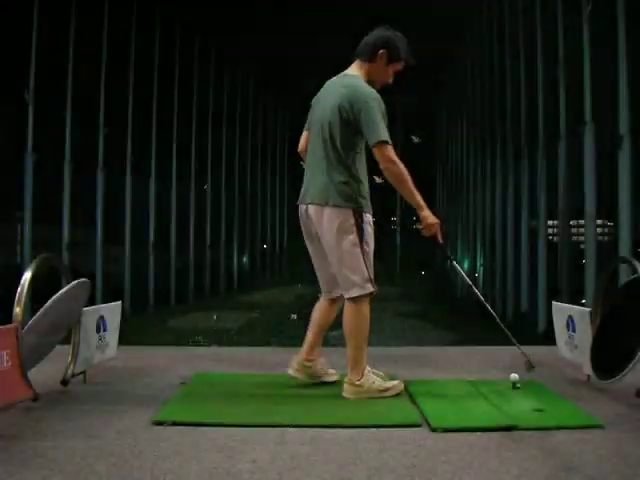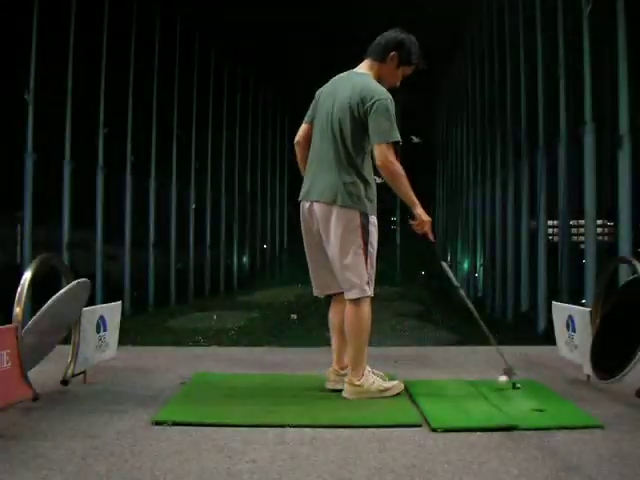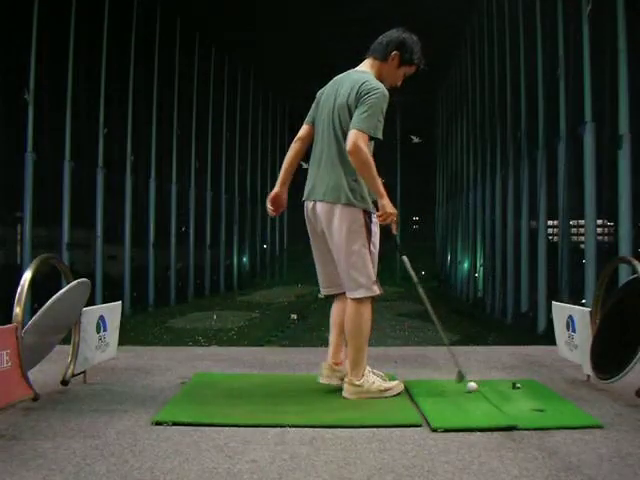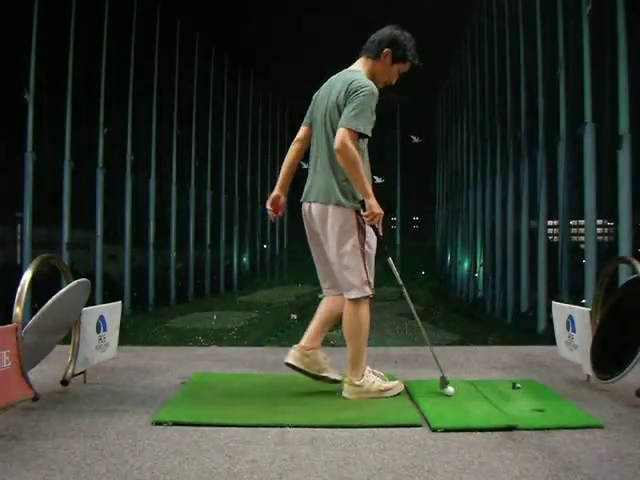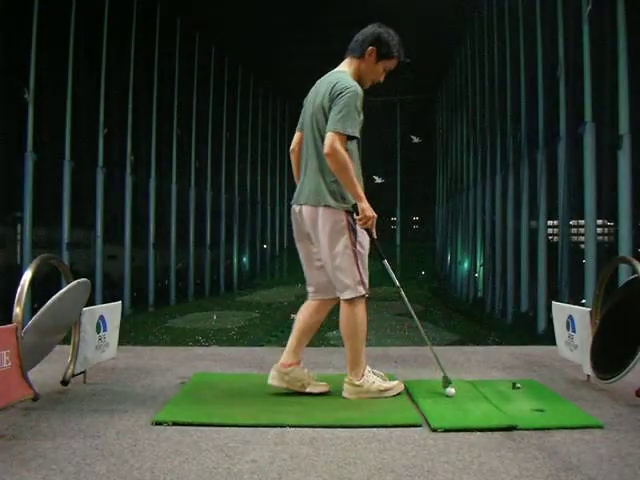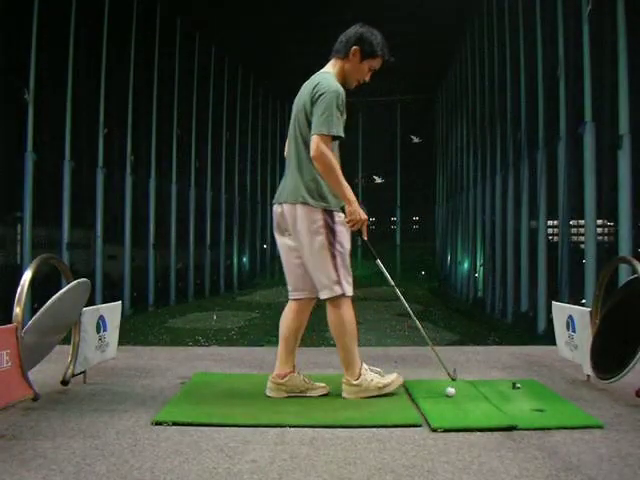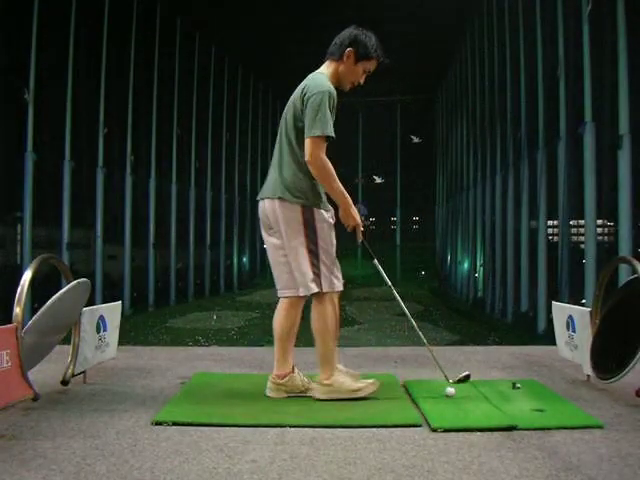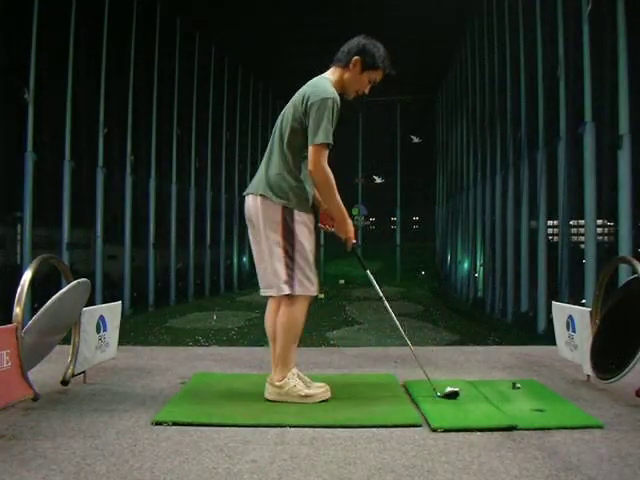
dt=0.2s
person 1, frame 1
left shoulder: (326, 89)
right shoulder: (365, 96)
left elbow: (303, 147)
right elbow: (387, 160)
right wrist: (422, 209)
left hip: (311, 202)
right hip: (343, 205)
left knee: (335, 290)
right knee: (357, 290)
left ankle: (308, 360)
right ankle: (357, 378)
person 1, frame 2
left shoulder: (329, 87)
right shoulder: (377, 95)
left elbow: (301, 141)
right elbow: (384, 159)
right wrist: (415, 207)
left hip: (313, 201)
right hip: (347, 204)
left knee: (339, 290)
right knee: (359, 290)
left ankle: (341, 368)
right ankle: (359, 378)
person 1, frame 3
left shoulder: (332, 85)
right shoulder: (374, 90)
left elbow: (301, 139)
right elbow: (355, 146)
left wrist: (281, 185)
right wrist: (383, 198)
left hip: (316, 200)
right hip: (349, 203)
left knee: (343, 288)
right knee: (361, 289)
left ankle: (336, 361)
right ankle: (358, 377)
person 1, frame 4
left shoulder: (329, 85)
right shoulder: (364, 88)
left elbow: (300, 141)
right elbow: (343, 145)
left wrist: (281, 188)
right wrist: (370, 197)
left hip: (315, 201)
right hip: (343, 204)
left knee: (340, 288)
right knee: (357, 290)
left ankle: (307, 349)
right ankle: (358, 378)
person 1, frame 5
left shoulder: (320, 86)
right shoulder: (349, 89)
left elbow: (296, 147)
right elbow: (333, 149)
right wrist: (362, 200)
left hip: (306, 203)
right hip: (333, 207)
left knee: (323, 292)
right knee: (352, 291)
left ankle: (287, 366)
right ankle: (358, 378)
person 1, frame 6
left shoulder: (311, 85)
right shoulder: (331, 89)
right elbow: (319, 152)
right wrist: (351, 203)
left hip: (289, 202)
right hip: (313, 205)
left knee: (303, 293)
right knee: (337, 291)
left ankle: (283, 374)
right ankle: (356, 377)
person 1, frame 7
left shoulder: (310, 86)
right shoulder: (323, 90)
right elbow: (314, 157)
left wrist: (329, 200)
right wrist: (347, 205)
left hip: (277, 199)
right hip: (297, 203)
left knee: (294, 291)
right knee: (324, 288)
left ankle: (282, 375)
right ankle: (329, 374)
person 1, frame 8
left shoulder: (315, 90)
right shoulder: (326, 95)
right elbow: (317, 166)
left wrist: (325, 208)
right wrist: (343, 217)
left hip: (267, 198)
right hip: (281, 202)
left knee: (283, 292)
right knee: (297, 291)
left ankle: (282, 374)
right ankle: (282, 379)
